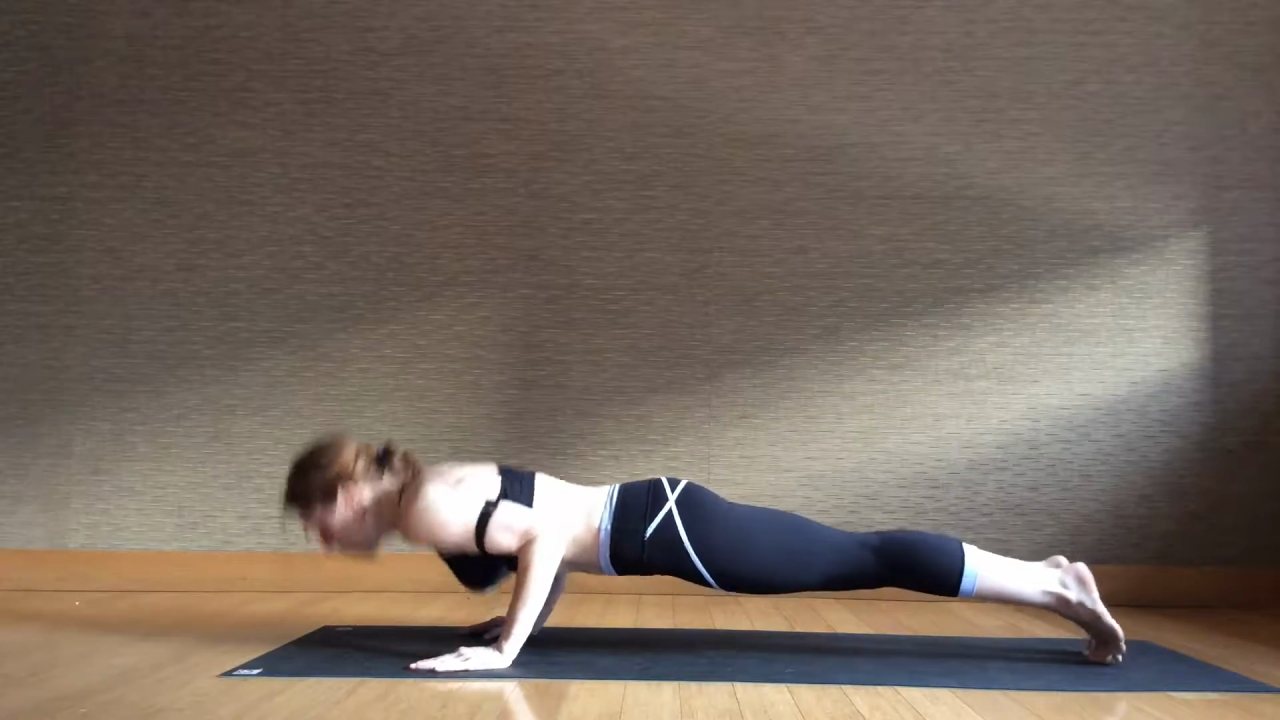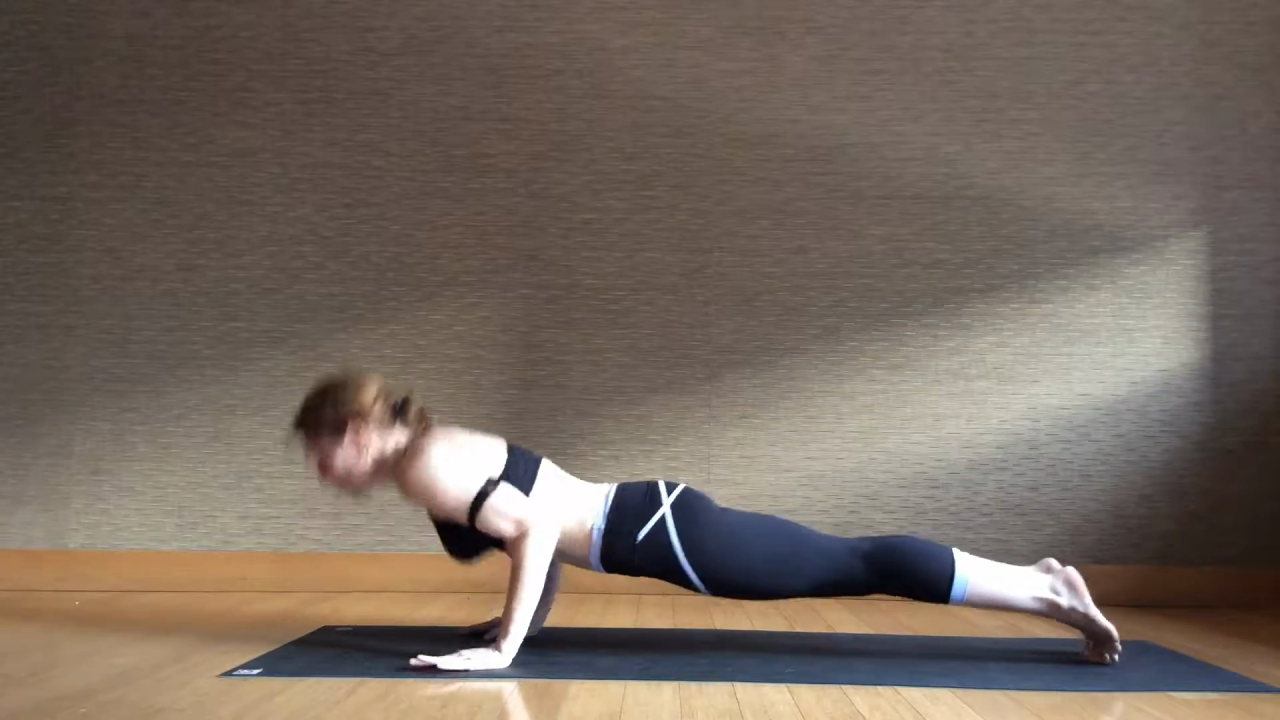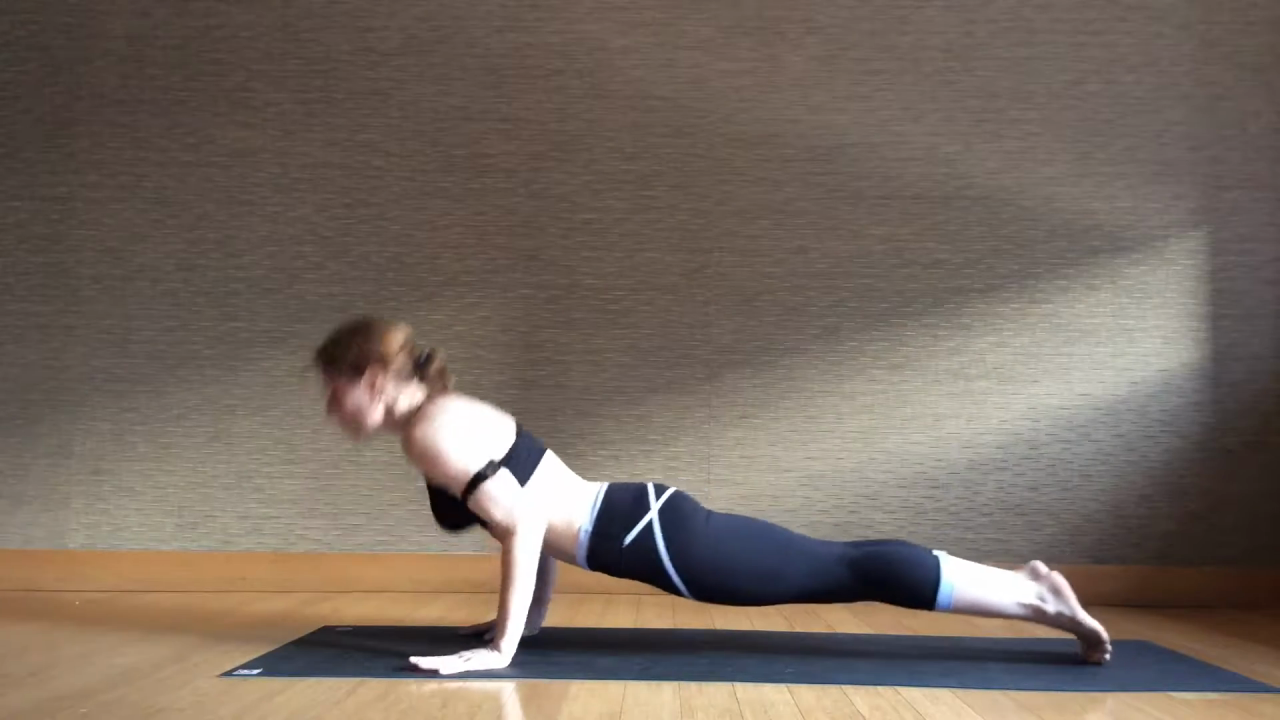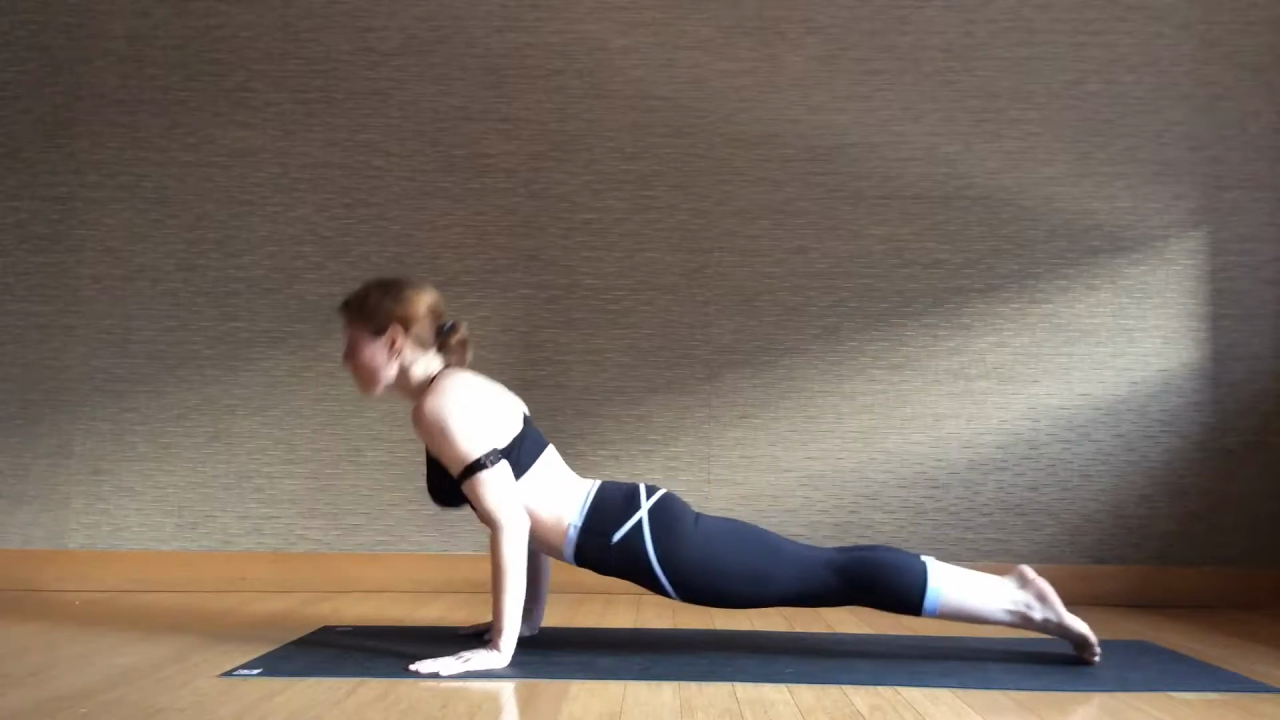
dt=0.1s
person 1, frame 1
left shoulder: (420, 508)
right shoulder: (433, 483)
left elbow: (539, 537)
left wrist: (501, 645)
right wrist: (516, 615)
left hip: (668, 533)
right hip: (661, 519)
left knee: (866, 558)
right knee: (861, 558)
left ankle: (1048, 583)
right ankle: (1050, 580)
person 1, frame 2
left shoulder: (424, 468)
right shoulder: (443, 446)
left elbow: (535, 527)
left wrist: (504, 644)
right wrist: (522, 617)
left hip: (664, 535)
right hip: (660, 519)
left knee: (861, 565)
right knee: (856, 566)
left ankle: (1044, 592)
right ankle: (1039, 581)
person 1, frame 3
left shoulder: (430, 431)
right shoulder: (449, 408)
left elbow: (519, 526)
left wrist: (500, 645)
right wrist: (525, 614)
left hip: (650, 538)
right hip: (646, 521)
left knee: (847, 572)
right knee: (843, 567)
left ankle: (1030, 599)
right ankle: (1025, 588)
person 1, frame 4
left shoulder: (440, 404)
right shoulder: (463, 387)
left elbow: (511, 521)
right elbow: (530, 509)
left wrist: (499, 646)
right wrist: (522, 620)
left hip: (637, 539)
right hip: (638, 518)
left knee: (838, 577)
right knee: (835, 577)
left ankle: (1021, 607)
right ankle: (1012, 592)
